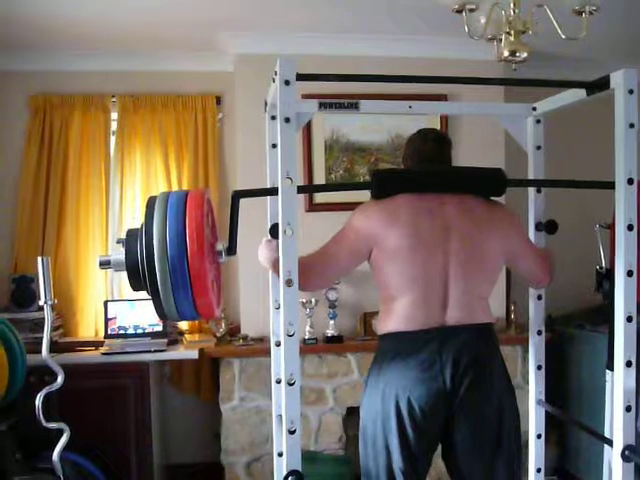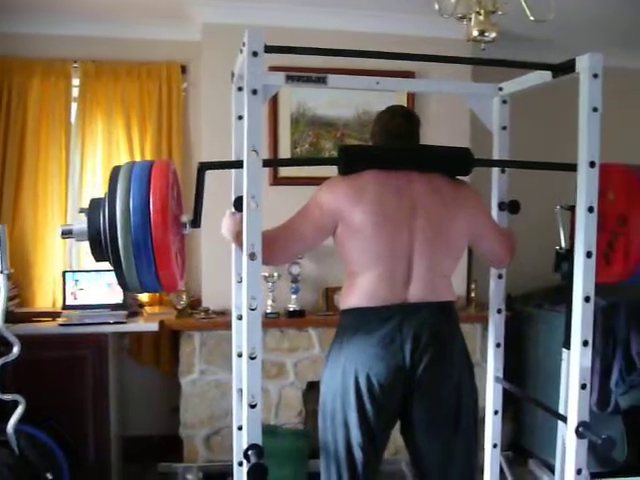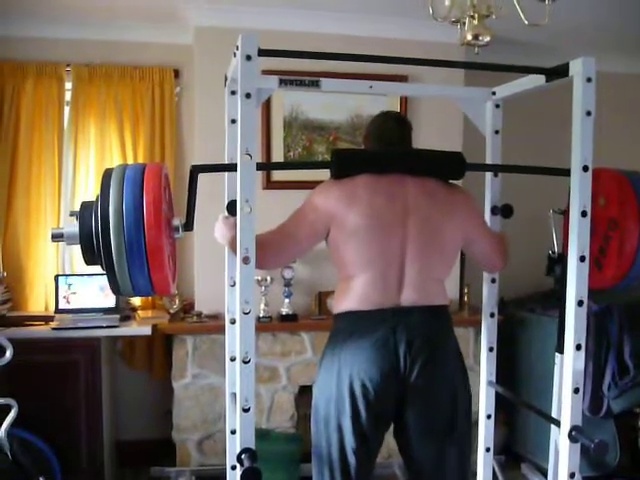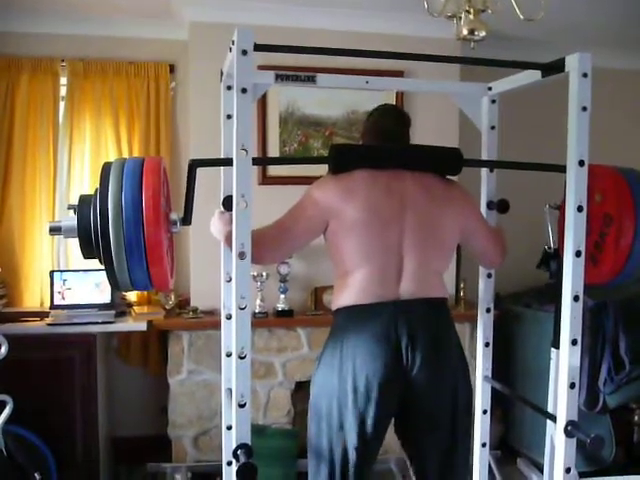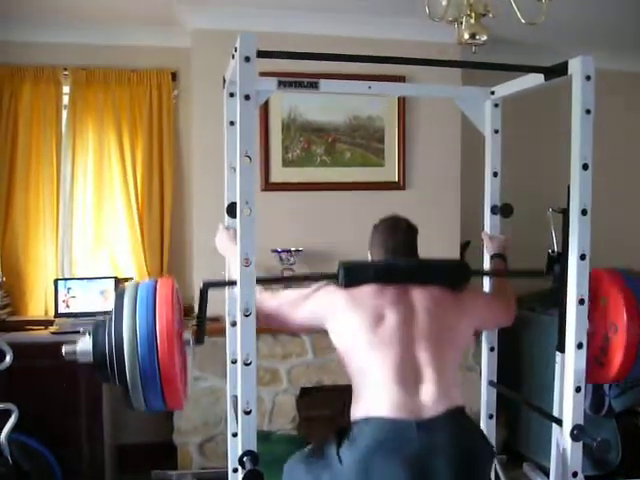
dt=1s
person 1, frame 1
left shoulder: (378, 215)
right shoulder: (495, 216)
left elbow: (310, 276)
right elbow: (542, 276)
left wrist: (272, 257)
right wrist: (545, 244)
left hip: (405, 362)
right hip: (479, 358)
person 1, frame 2
left shoulder: (344, 190)
right shoulder: (460, 194)
left elbow: (274, 249)
right elbow: (503, 255)
left wrist: (235, 231)
right wrist: (507, 224)
left hip: (367, 338)
right hip: (439, 336)
person 1, frame 3
left shoulder: (338, 194)
right shoulder: (453, 198)
left elbow: (267, 253)
right elbow: (496, 260)
left wrist: (228, 235)
right wrist: (501, 228)
left hip: (360, 340)
right hip: (433, 339)
person 1, frame 4
left shoulder: (336, 190)
right shoulder: (451, 193)
left elbow: (263, 248)
right elbow: (494, 255)
left wrist: (225, 230)
right wrist: (496, 226)
left hip: (361, 337)
right hip: (434, 335)
person 1, frame 5
left shoulder: (341, 300)
right shoulder: (457, 301)
left elbow: (262, 304)
right elbow: (505, 310)
left wrist: (232, 251)
right wrist: (497, 257)
left hip: (380, 450)
right hip: (454, 448)
